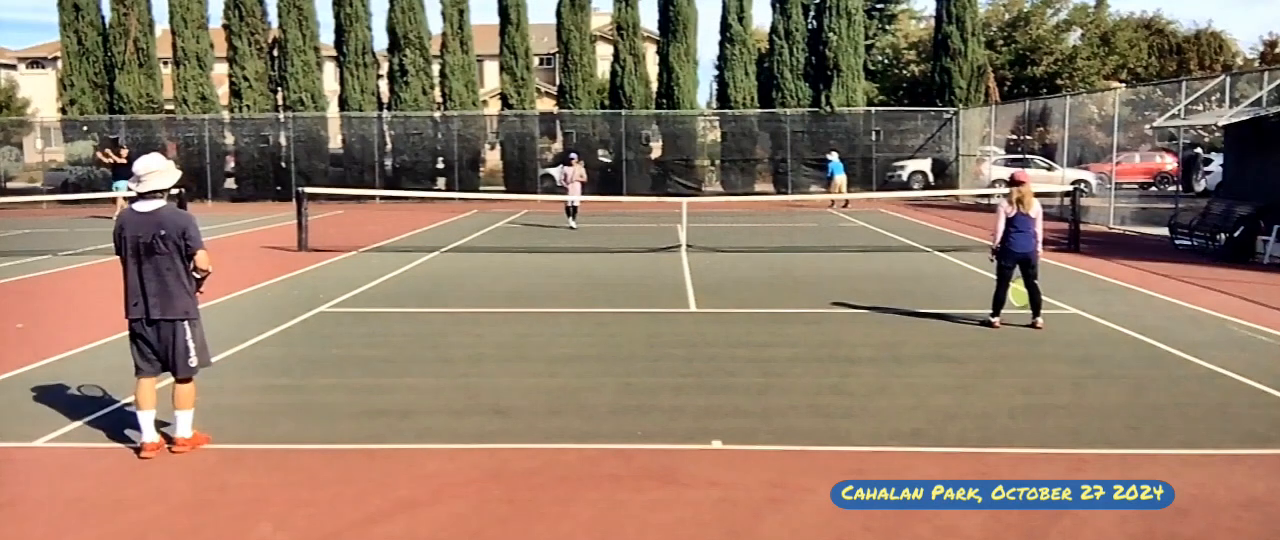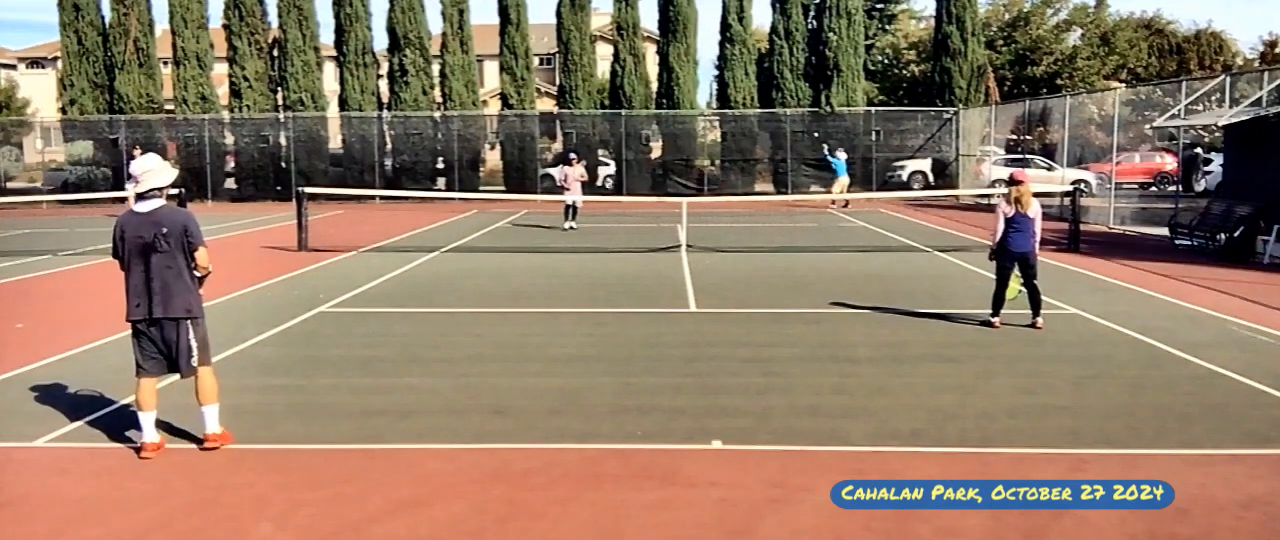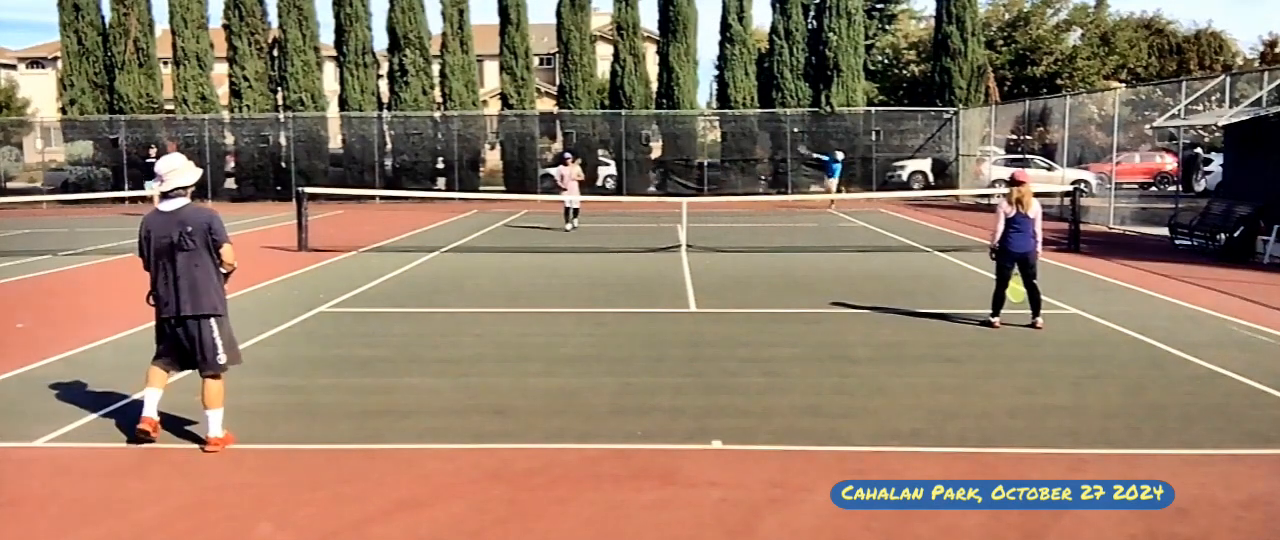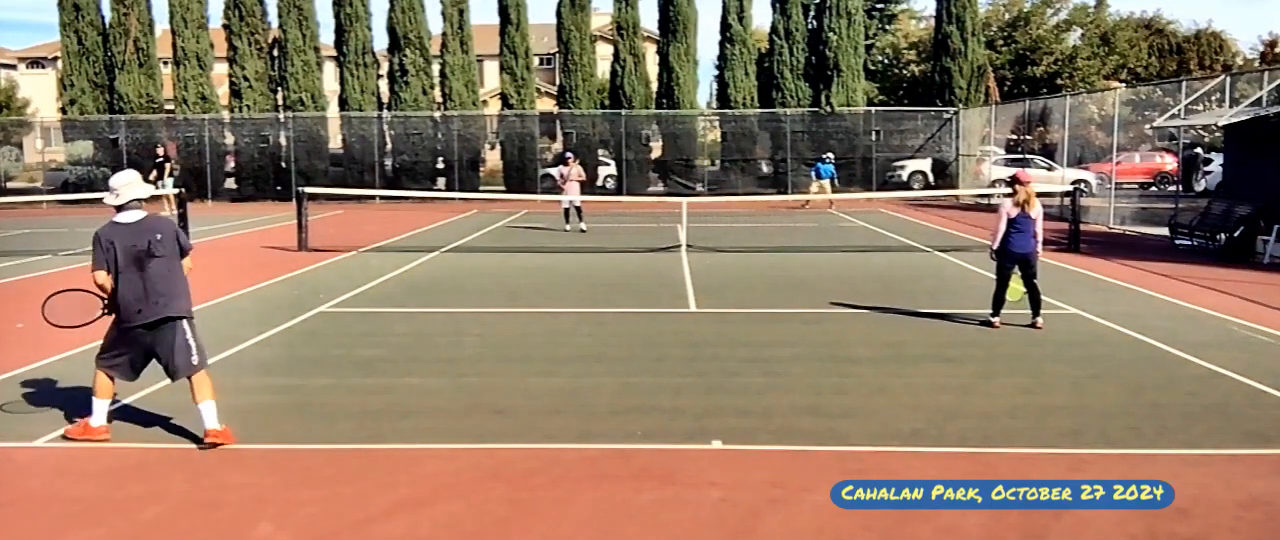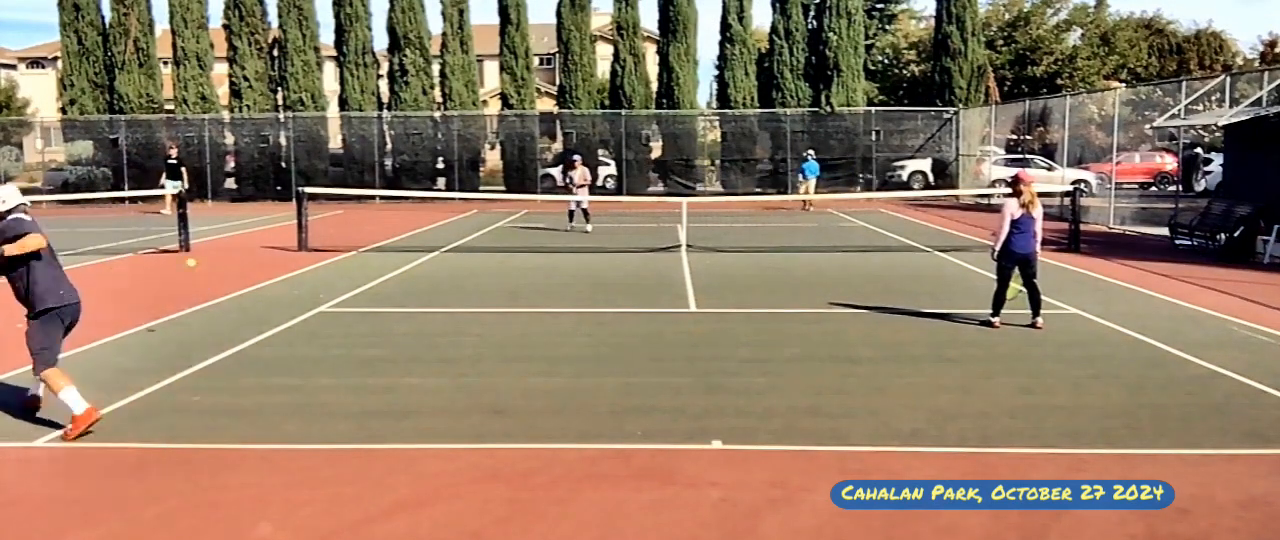
dt=0.5s
person 1, frame 1
left shoulder: (124, 220)
right shoulder: (181, 219)
left elbow: (125, 259)
right elbow: (202, 265)
right wrist: (193, 278)
left hip: (139, 309)
right hip: (177, 308)
left knee: (145, 374)
right knee: (186, 374)
left ankle: (149, 439)
right ankle: (183, 435)
person 1, frame 2
left shoulder: (124, 222)
right shoulder: (181, 218)
left elbow: (123, 264)
right elbow: (203, 263)
right wrist: (194, 279)
left hip: (142, 309)
right hip: (181, 307)
left knee: (147, 375)
right knee: (202, 367)
left ankle: (149, 439)
right ankle: (212, 431)
person 1, frame 3
left shoulder: (149, 222)
right shoulder: (206, 216)
left elbow: (149, 265)
right elbow: (228, 260)
right wrist: (217, 277)
left hip: (167, 307)
right hip: (204, 306)
left knee: (162, 362)
right knee: (213, 372)
left ankle: (148, 416)
right ankle: (215, 434)
person 1, frame 4
left shoulder: (104, 234)
right shoulder: (167, 225)
left elbow: (101, 279)
right elbow: (187, 263)
left wrist: (117, 297)
left hip: (129, 316)
right hip: (172, 312)
left knee: (105, 367)
right knee: (196, 370)
left ankle: (96, 424)
right ankle: (213, 428)
person 1, frame 5
right shoulder: (27, 224)
left elbow: (39, 241)
left hip: (48, 305)
right hip: (69, 300)
left knee: (45, 366)
right knee: (43, 353)
left ankle: (82, 411)
right ankle: (35, 396)
person 2, frame 1
left shoulder: (1005, 204)
right shoulder: (1035, 204)
left elbow: (999, 229)
right elbow: (1038, 229)
left wrist: (994, 247)
right wrist: (1039, 248)
left hip: (1009, 249)
right hip: (1029, 250)
left knee: (1002, 285)
right knee: (1032, 284)
left ankle: (995, 318)
right ankle: (1037, 318)
person 2, frame 2
left shoulder: (1004, 204)
right shoulder: (1034, 204)
left elbow: (999, 229)
right elbow: (1037, 230)
left wrist: (993, 247)
right wrist: (1036, 247)
left hip: (1007, 249)
right hip: (1027, 249)
left knee: (1001, 285)
right knee: (1031, 284)
left ankle: (995, 318)
right ankle: (1037, 319)
person 2, frame 3
left shoulder: (1004, 204)
right shoulder: (1035, 204)
left elbow: (998, 229)
right elbow: (1037, 229)
left wrist: (993, 246)
right wrist: (1038, 247)
left hip: (1007, 249)
right hip: (1028, 250)
left knee: (1001, 285)
right knee: (1031, 284)
left ankle: (995, 318)
right ankle: (1037, 319)
person 2, frame 4
left shoulder: (1007, 203)
right shoulder: (1036, 204)
left elbow: (1000, 228)
right elbow: (1038, 229)
left wrist: (993, 247)
right wrist: (1038, 247)
left hip: (1009, 250)
right hip: (1028, 250)
left knee: (1002, 284)
right knee: (1031, 284)
left ankle: (995, 317)
right ankle: (1037, 318)
person 2, frame 5
left shoulder: (1010, 203)
right shoulder: (1037, 205)
left elbow: (1004, 229)
right elbow: (1038, 230)
left wrist: (996, 248)
right wrist: (1037, 248)
left hip: (1010, 250)
right hip: (1029, 251)
left knee: (1002, 284)
right knee: (1031, 284)
left ankle: (995, 318)
right ankle: (1037, 318)
